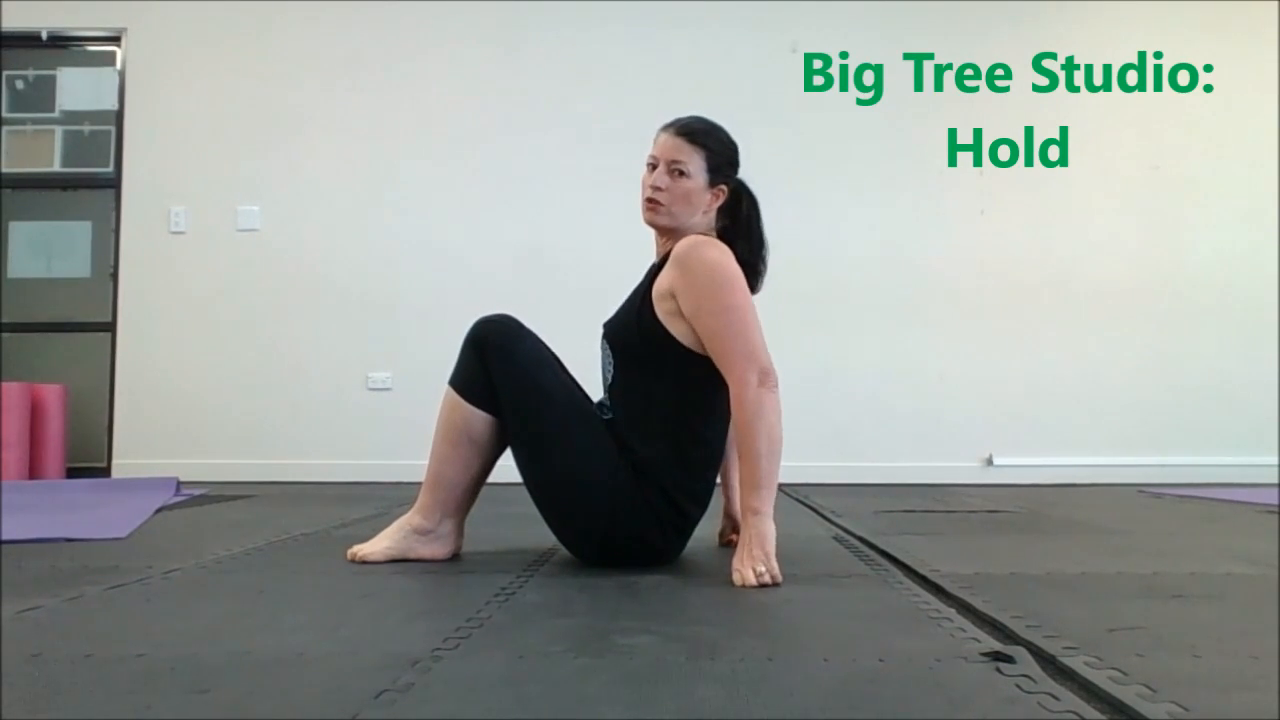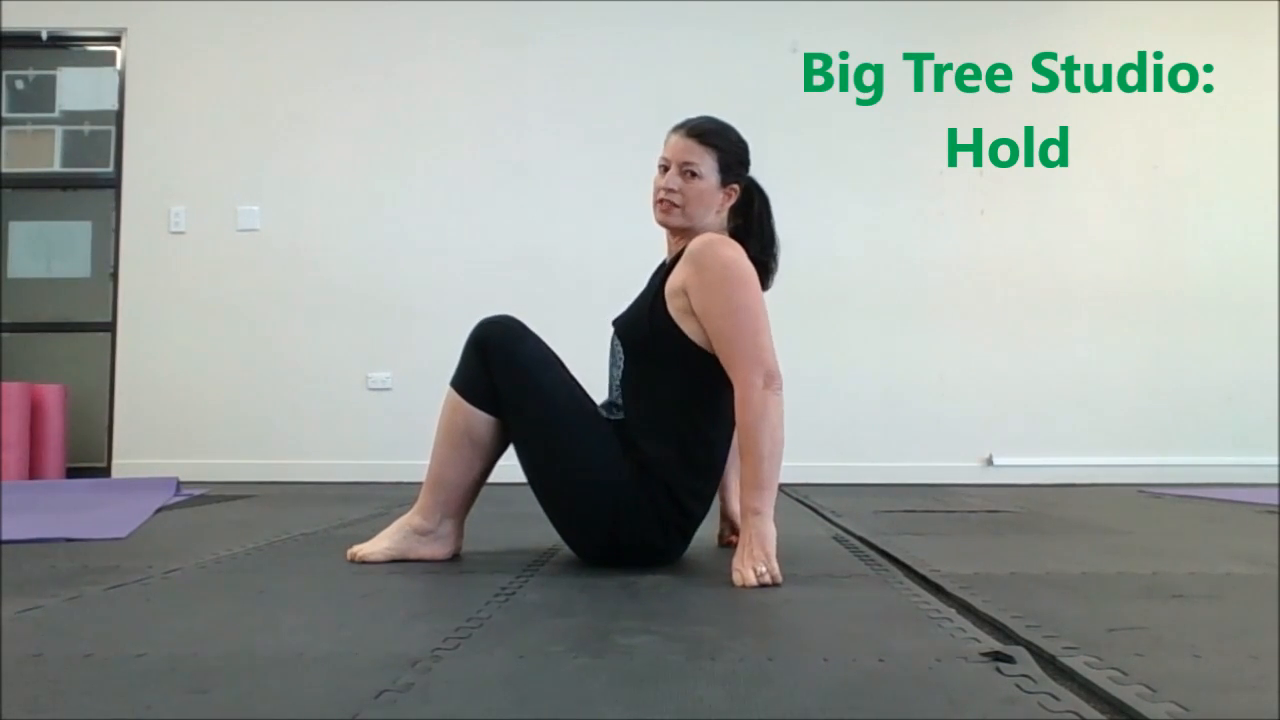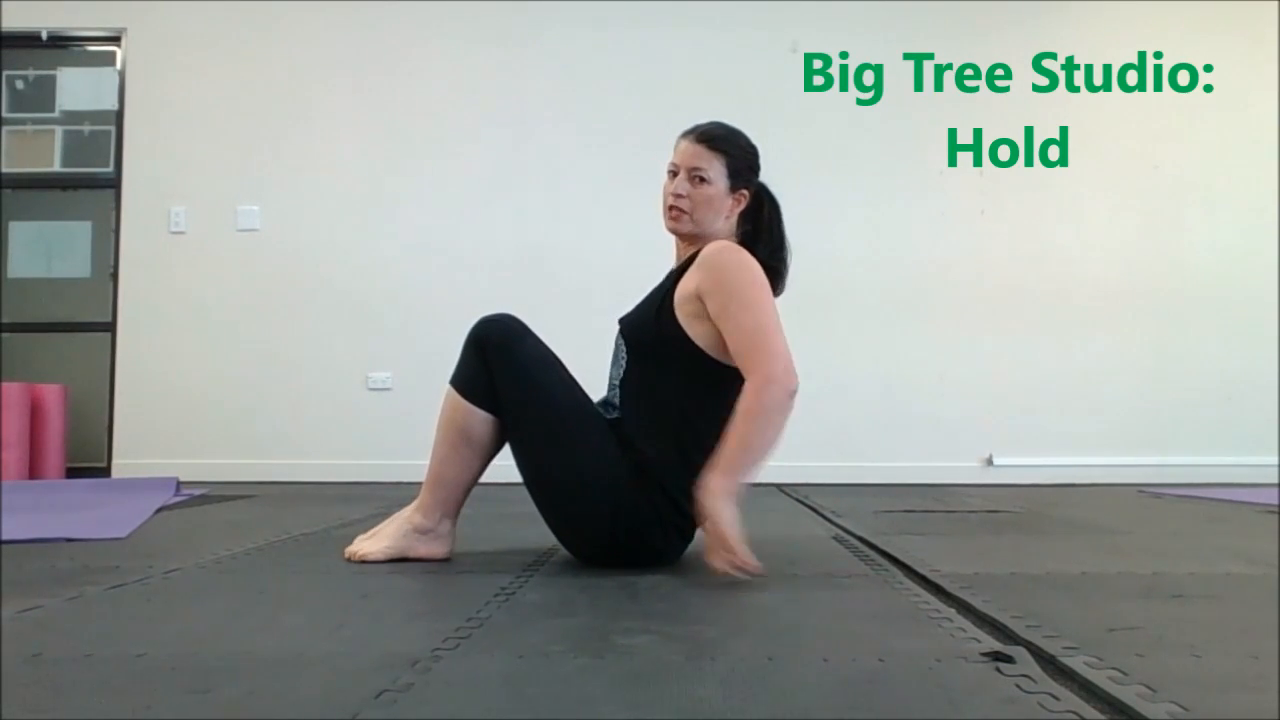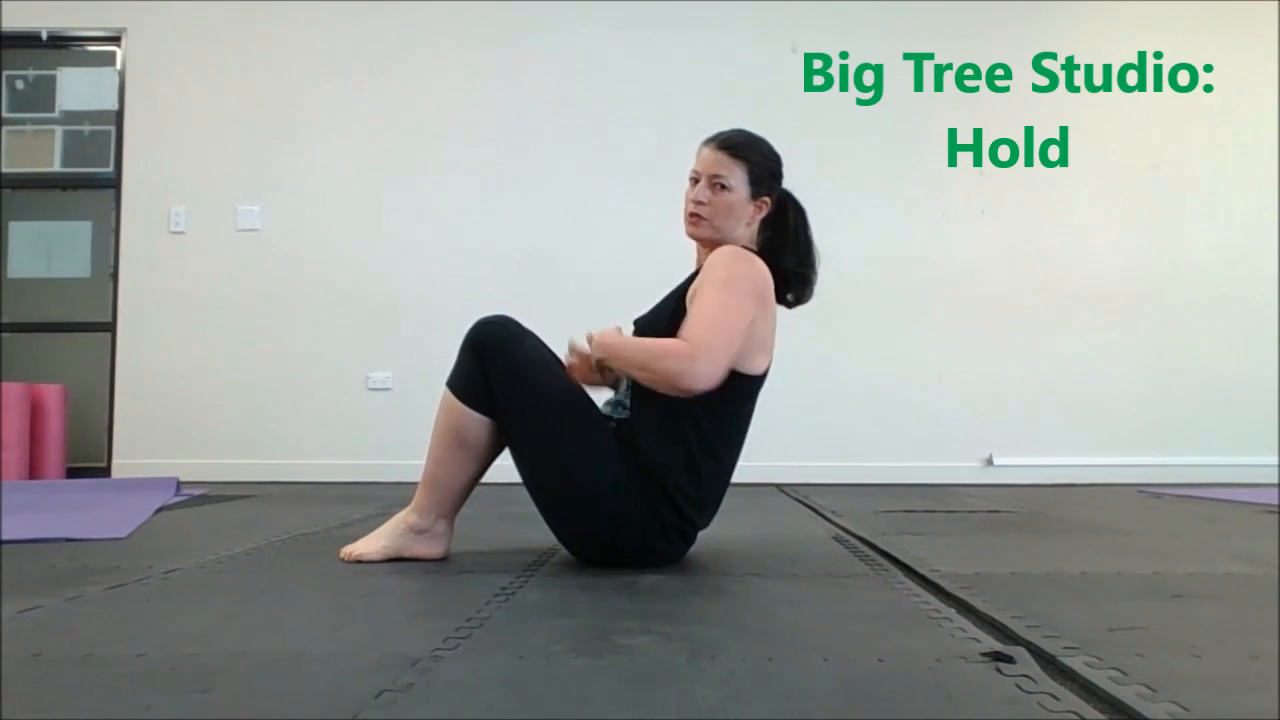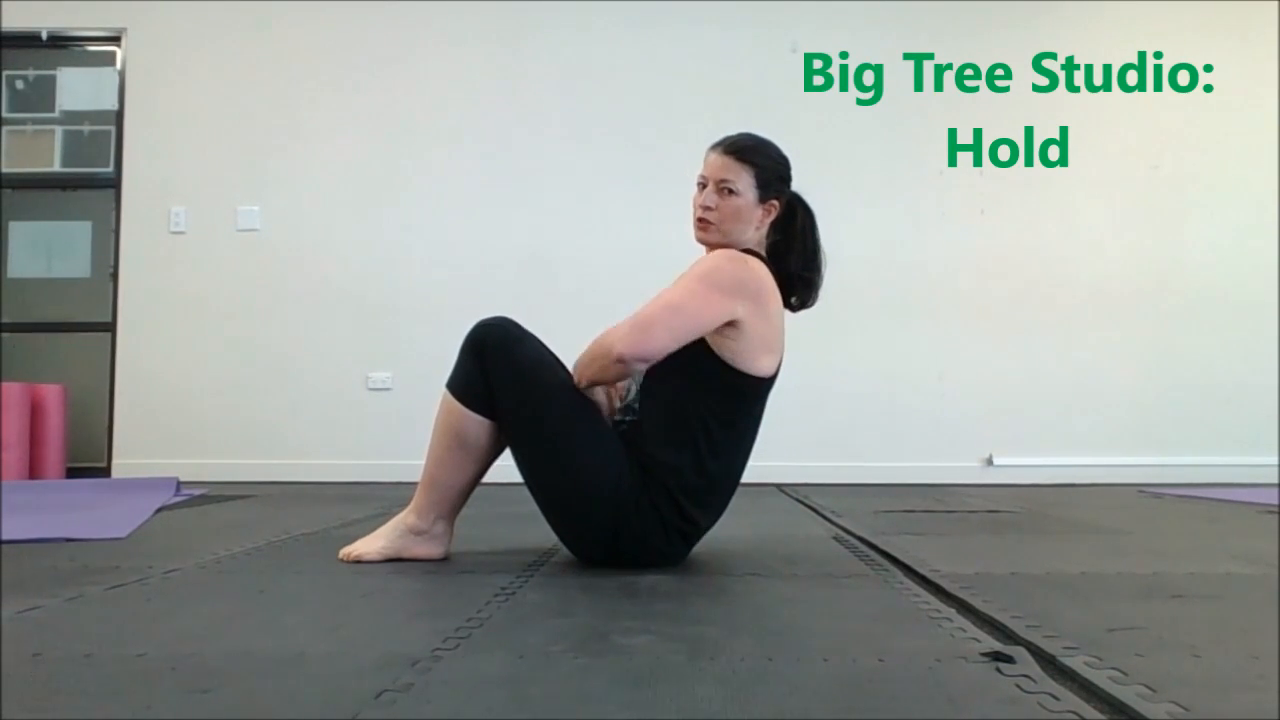
dt=0.3s
person 1, frame 1
left shoulder: (700, 259)
right shoulder: (677, 265)
left elbow: (756, 384)
right elbow: (717, 397)
left wrist: (758, 524)
right wrist: (734, 509)
left hip: (631, 517)
right hip: (634, 506)
left knee: (495, 342)
right knee: (499, 352)
left ankle: (429, 527)
right ankle: (438, 524)
person 1, frame 2
left shoulder: (714, 257)
right shoulder: (684, 265)
left elbow: (761, 384)
right elbow: (718, 396)
left wrist: (758, 522)
right wrist: (731, 508)
left hip: (636, 515)
right hip: (638, 506)
left knee: (498, 344)
right knee: (501, 347)
left ankle: (430, 527)
right ankle: (437, 523)
person 1, frame 3
left shoulder: (725, 265)
right shoulder: (694, 271)
left elbow: (776, 382)
right elbow: (721, 391)
left wrist: (716, 492)
right wrist: (715, 491)
left hip: (632, 514)
right hip: (635, 506)
left knee: (497, 341)
right knee: (502, 353)
left ankle: (428, 525)
right ankle: (431, 517)
person 1, frame 4
left shoulder: (738, 270)
right shoulder: (717, 274)
left elbow: (694, 370)
left wrist: (610, 348)
right wrist: (610, 360)
left hip: (636, 517)
right hip: (639, 511)
left knee: (495, 344)
right knee: (507, 360)
left ankle: (425, 526)
right ankle: (430, 519)
person 1, frame 5
left shoulder: (737, 273)
right shoulder: (725, 281)
left elbow: (628, 346)
right elbow: (641, 365)
left wrist: (584, 375)
right wrist: (597, 381)
left hip: (638, 516)
right hip: (647, 510)
left knee: (495, 346)
right knee: (507, 362)
left ankle: (424, 526)
right ankle: (429, 520)
